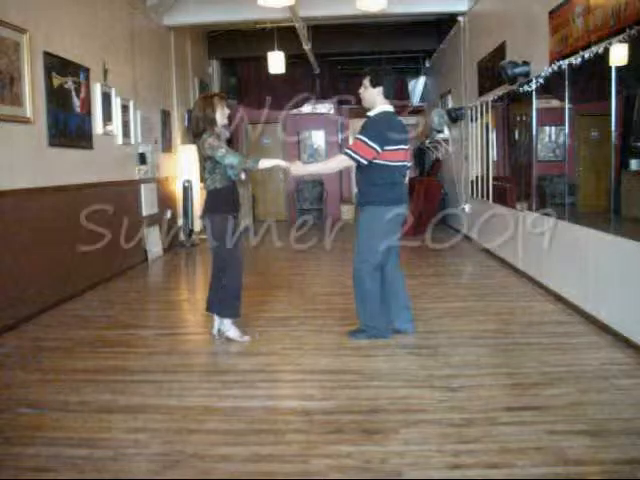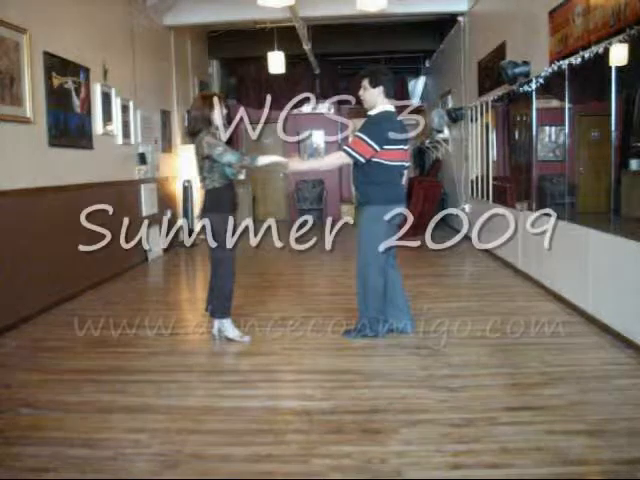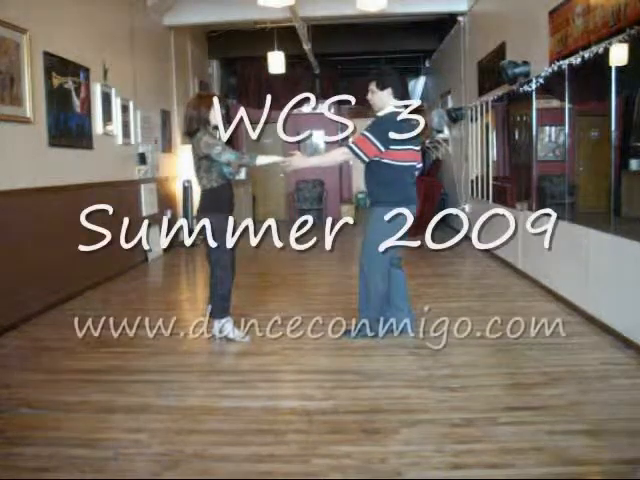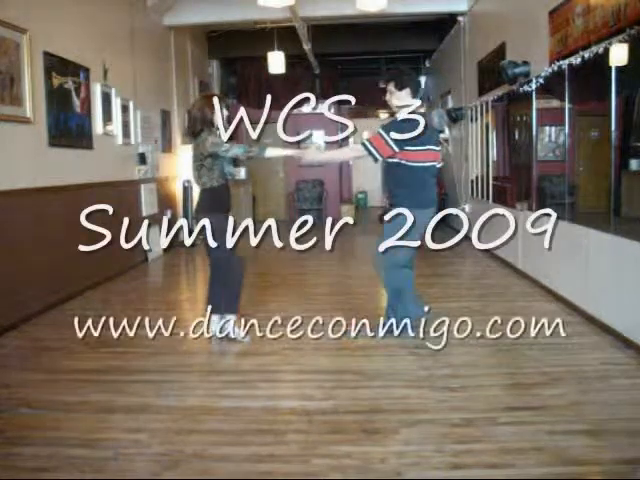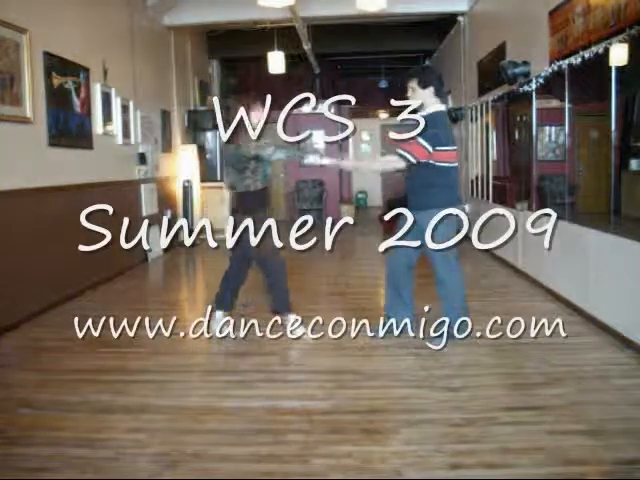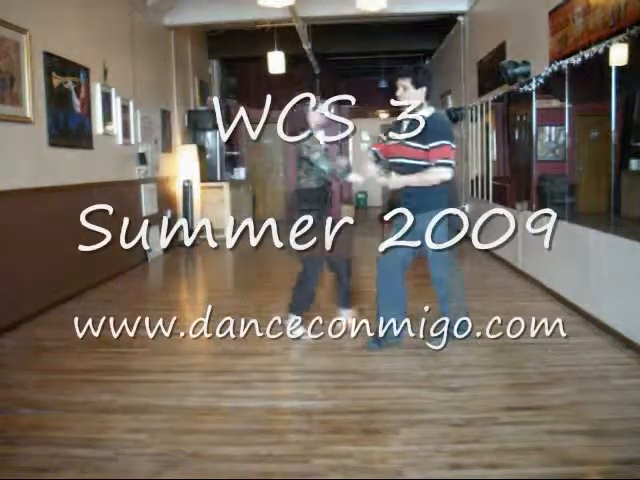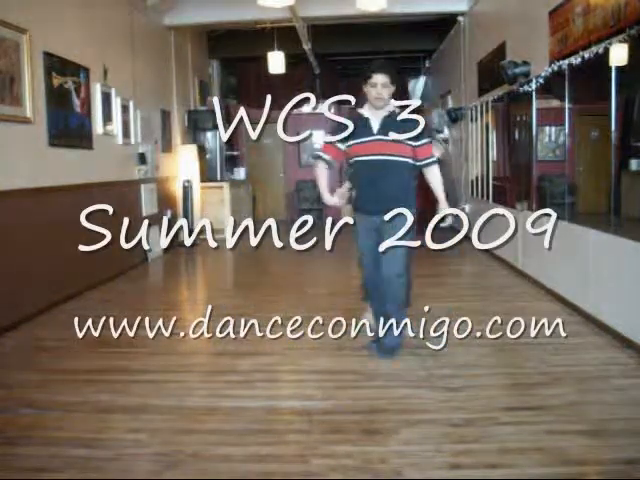
dt=0.4s
person 1, frame 1
left shoulder: (377, 124)
right shoulder: (397, 125)
left elbow: (346, 159)
left wrist: (303, 169)
left hip: (378, 206)
right hip: (395, 203)
left knee: (365, 264)
right knee: (388, 262)
left ankle: (374, 325)
right ankle: (400, 320)
person 1, frame 2
left shoulder: (377, 123)
right shoulder: (397, 124)
left elbow: (344, 157)
left wrist: (302, 165)
left hip: (377, 205)
right hip: (391, 203)
left knee: (370, 264)
right knee: (386, 262)
left ankle: (370, 324)
right ankle: (399, 320)
person 1, frame 3
left shoulder: (385, 124)
right shoulder: (408, 124)
left elbow: (346, 153)
left wrist: (305, 161)
left hip: (388, 206)
right hip: (402, 203)
left knee: (373, 262)
right knee: (390, 262)
left ankle: (370, 323)
right ankle: (399, 319)
person 1, frame 4
left shoulder: (402, 126)
right shoulder: (427, 124)
left elbow: (359, 151)
left wrist: (318, 156)
left hip: (408, 207)
right hip: (421, 204)
left knee: (389, 262)
right knee: (399, 262)
left ankle: (413, 317)
right ankle: (401, 317)
person 1, frame 5
left shoulder: (430, 124)
right shoulder: (433, 121)
left elbow: (399, 160)
left wrist: (358, 165)
right wrist: (391, 162)
left hip: (436, 209)
right hip: (418, 207)
left knee: (444, 264)
right knee: (398, 260)
left ankle: (456, 325)
right ankle: (399, 318)
person 1, frame 6
left shoulder: (437, 126)
right shoulder: (399, 125)
left elbow: (444, 172)
right elbow: (378, 155)
left wrist: (402, 181)
right wrist: (377, 172)
left hip: (431, 212)
right hip: (403, 211)
left knee: (441, 269)
right knee: (388, 265)
left ankle: (456, 325)
right ankle: (390, 327)
person 1, frame 7
left shoulder: (410, 124)
right shoulder: (350, 126)
left elbow: (430, 164)
right elbow: (323, 160)
left wrist: (442, 201)
right wrist: (327, 194)
left hip: (399, 213)
right hip: (365, 214)
left knee: (392, 273)
right knee: (372, 276)
left ankle: (394, 330)
right ankle: (385, 330)
person 2, frame 1
left shoulder: (215, 138)
right shoulder: (209, 140)
left elbow: (232, 168)
right elbow: (240, 162)
right wrist: (277, 162)
left hip: (223, 210)
right hip: (219, 212)
left knee: (223, 266)
right knee: (232, 266)
left ankle: (219, 322)
right ankle: (225, 323)
person 2, frame 2
left shoulder: (212, 138)
right shoulder: (207, 139)
left elbow: (232, 164)
right elbow: (238, 159)
right wrist: (275, 158)
left hip: (222, 210)
right hip: (217, 211)
left knee: (222, 265)
right knee: (224, 266)
left ankle: (219, 322)
right ankle: (224, 323)
person 2, frame 3
left shoulder: (209, 138)
right shoulder: (204, 139)
left elbow: (228, 166)
right elbow: (237, 158)
right wrist: (275, 158)
left hip: (220, 210)
right hip: (214, 211)
left knee: (225, 265)
right knee: (222, 265)
left ankle: (220, 321)
right ankle: (222, 323)
person 2, frame 4
left shoulder: (207, 138)
right shoulder: (209, 139)
right elbow: (245, 151)
right wrist: (289, 152)
left hip: (214, 209)
right hip: (213, 210)
left knee: (221, 265)
right knee: (232, 264)
left ankle: (218, 320)
right ankle: (227, 320)
person 2, frame 5
left shoulder: (236, 143)
right shoulder: (250, 143)
right elbow: (287, 154)
left hip: (245, 210)
right hip: (253, 213)
left knee: (238, 266)
right knee: (274, 266)
left ankle: (219, 317)
right ankle: (288, 320)
person 2, frame 6
left shoulder: (317, 139)
right shoulder: (306, 140)
left elbow: (332, 167)
right elbow: (331, 168)
left hip: (322, 209)
right hip: (308, 209)
left knee: (342, 261)
right knee: (313, 266)
left ankle: (346, 311)
right ankle: (294, 319)
person 2, frame 7
left shoulder: (399, 136)
right shoulder: (360, 140)
left elbow: (414, 165)
right elbow: (350, 173)
left wrist: (432, 156)
left hip: (398, 205)
right hip: (371, 209)
left knee: (399, 261)
right knee: (372, 261)
left ankle: (398, 312)
right ankle: (373, 307)
